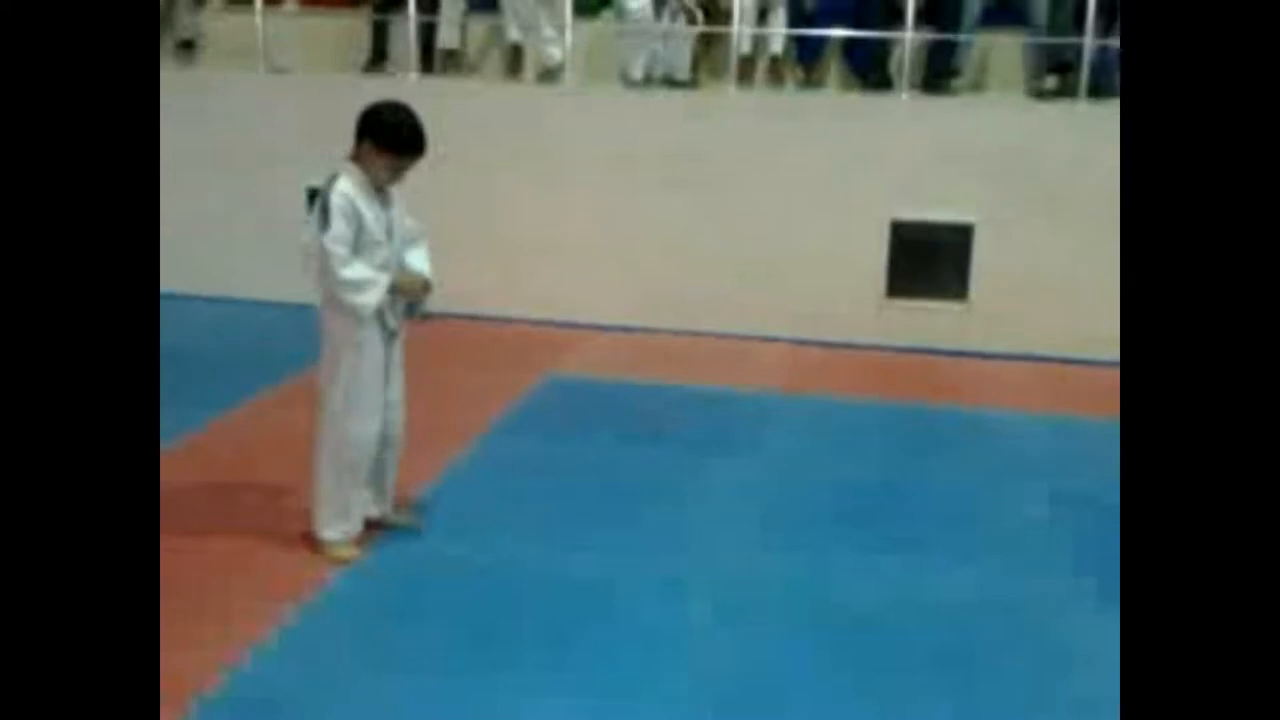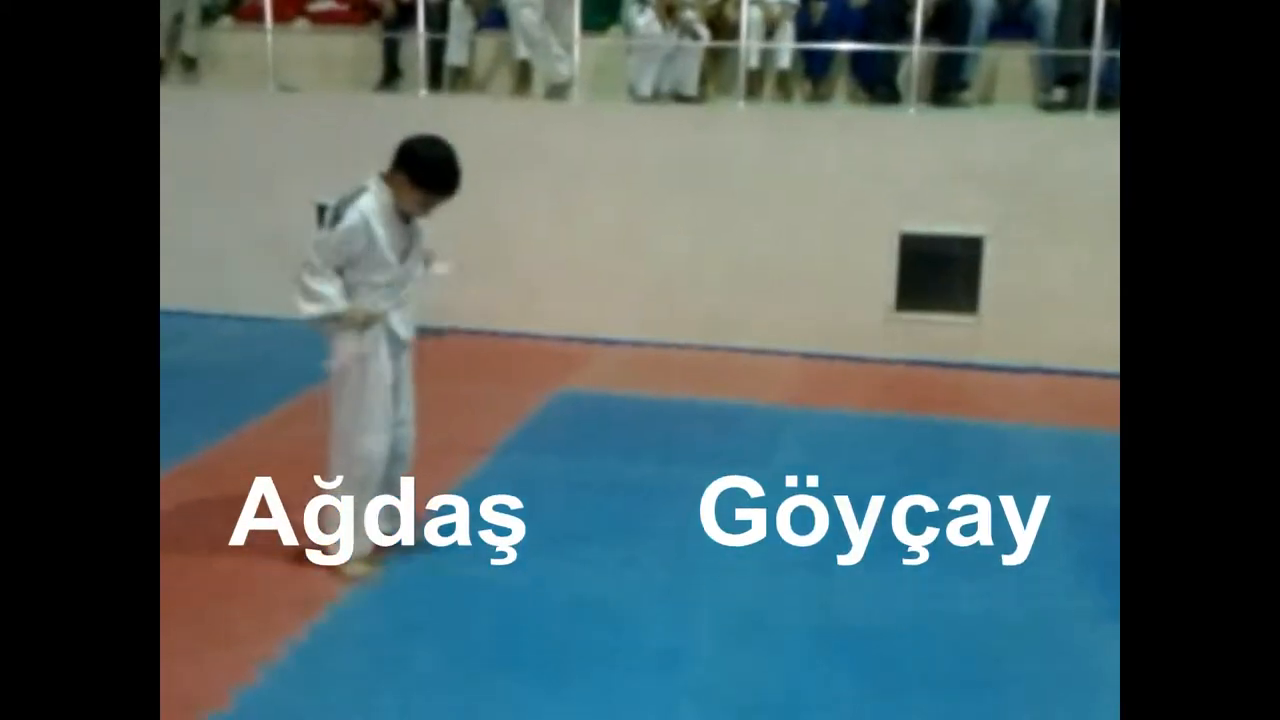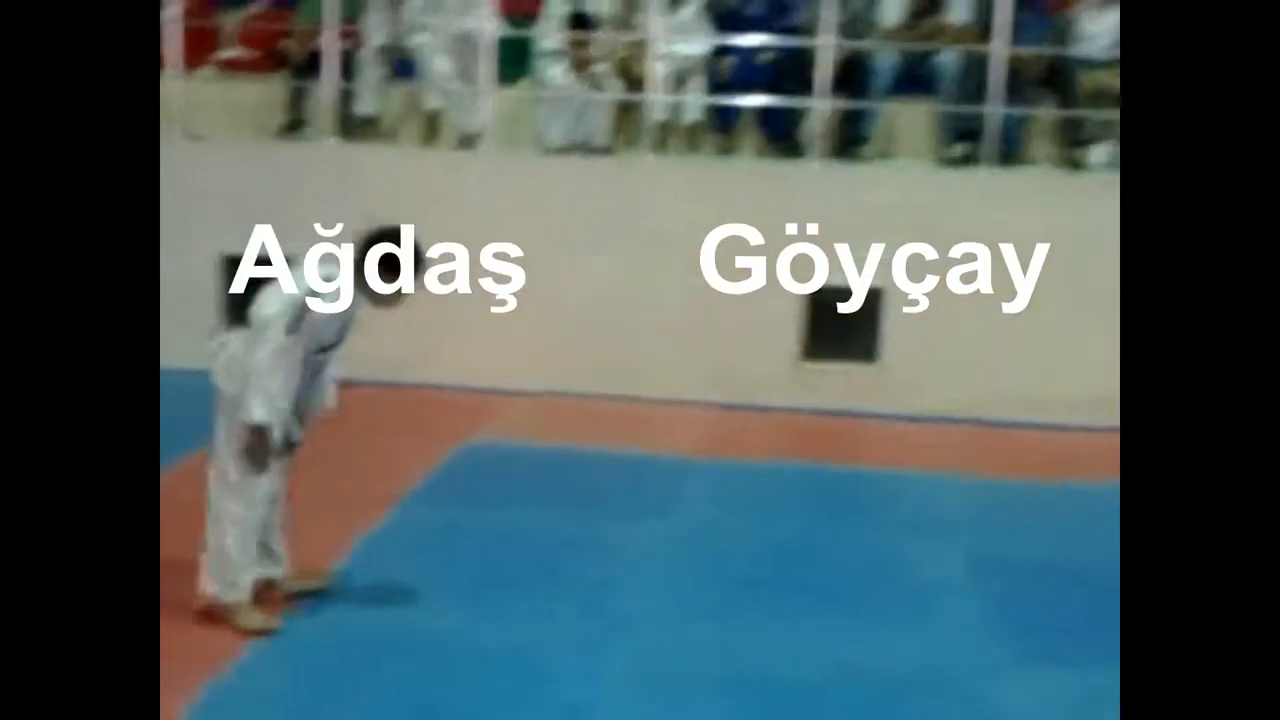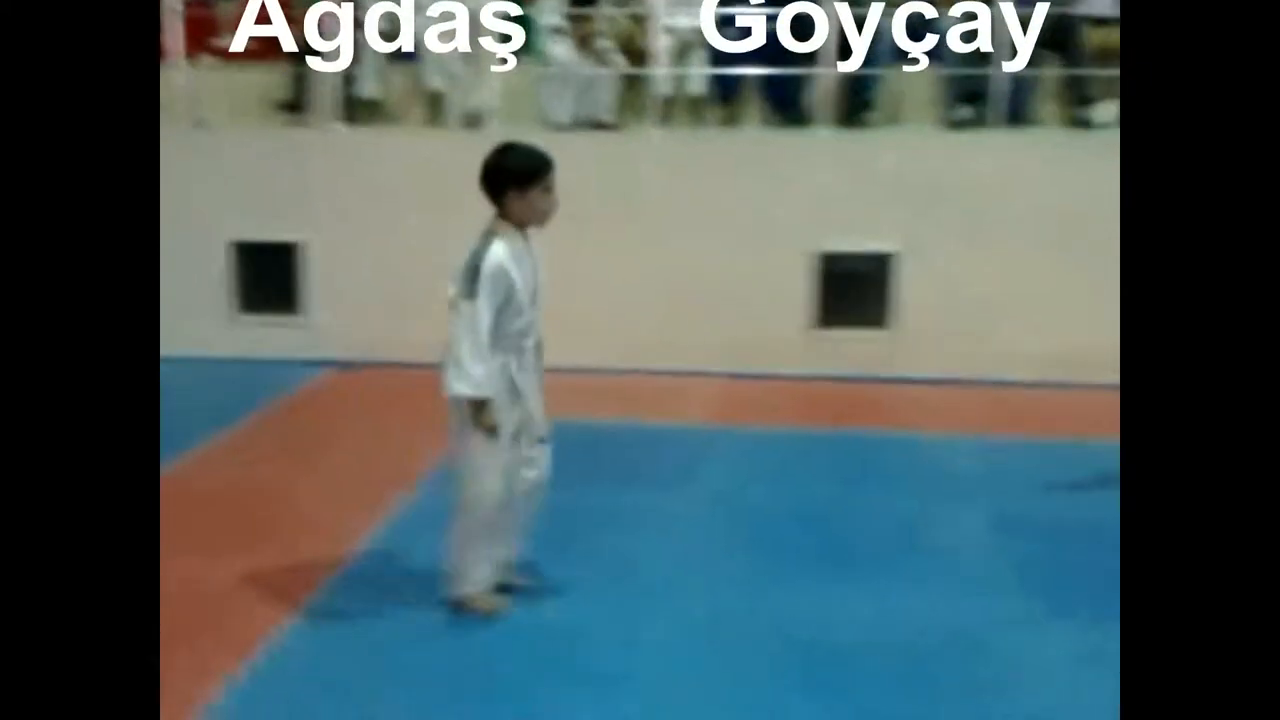
dt=0.7s
person 1, frame 1
left shoulder: (386, 196)
right shoulder: (338, 198)
left elbow: (411, 241)
right elbow: (334, 270)
left wrist: (418, 276)
right wrist: (392, 285)
left hip: (387, 327)
right hip: (353, 328)
left knee: (388, 423)
right knee: (351, 427)
left ankle: (373, 504)
right ankle: (335, 528)
person 1, frame 2
left shoulder: (403, 213)
right shoulder: (357, 213)
right elbow: (316, 270)
left wrist: (419, 260)
right wrist: (344, 312)
left hip: (395, 338)
right hip: (361, 344)
left knee: (399, 437)
right knee: (363, 444)
left ankle: (384, 522)
right ankle: (347, 543)
person 1, frame 3
left shoulder: (341, 297)
right shoulder: (321, 303)
left elbow: (318, 362)
right elbow: (274, 365)
left wrist: (303, 415)
right wrist: (263, 429)
left hip: (269, 387)
right hip: (249, 388)
left knee: (269, 486)
right knee: (243, 487)
left ankle: (271, 572)
right ankle: (225, 594)
person 1, frame 4
left shoulder: (520, 247)
right shoulder: (492, 258)
right elbow: (470, 333)
right wrist: (479, 402)
left hip: (515, 381)
right hip: (490, 385)
left knee: (530, 471)
right knee: (485, 485)
left ankle: (498, 561)
right ankle: (467, 584)
